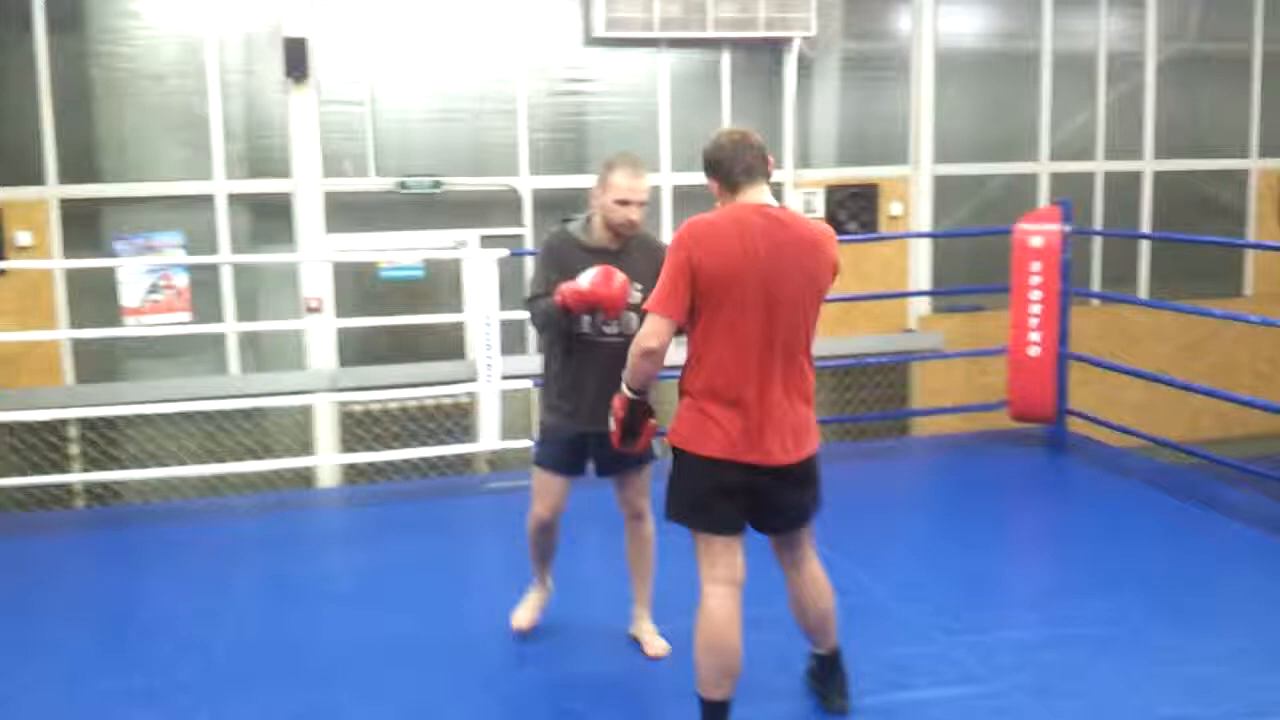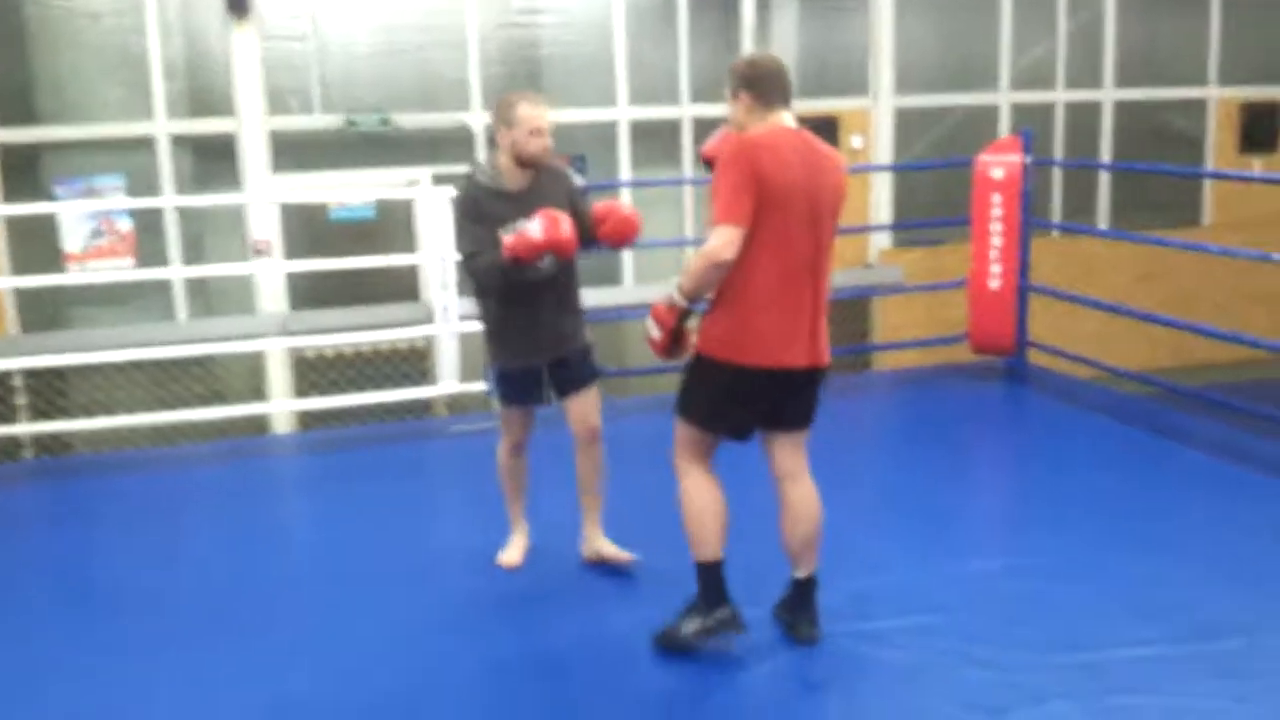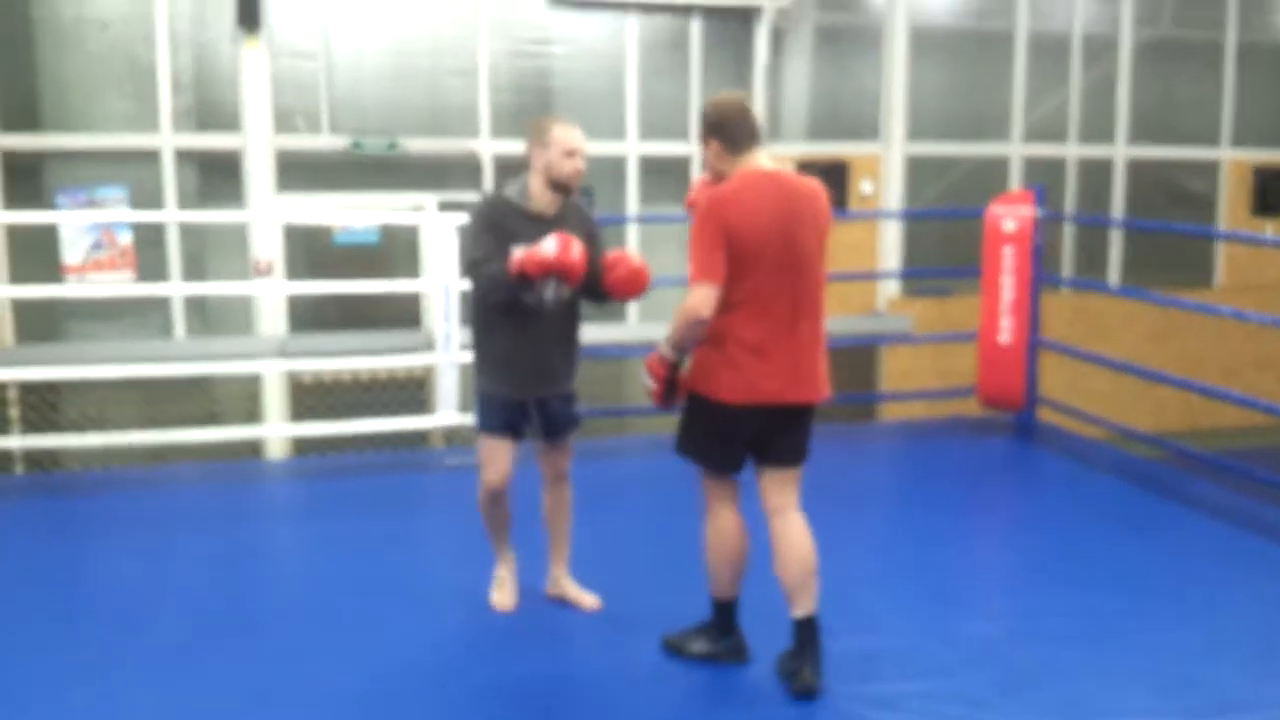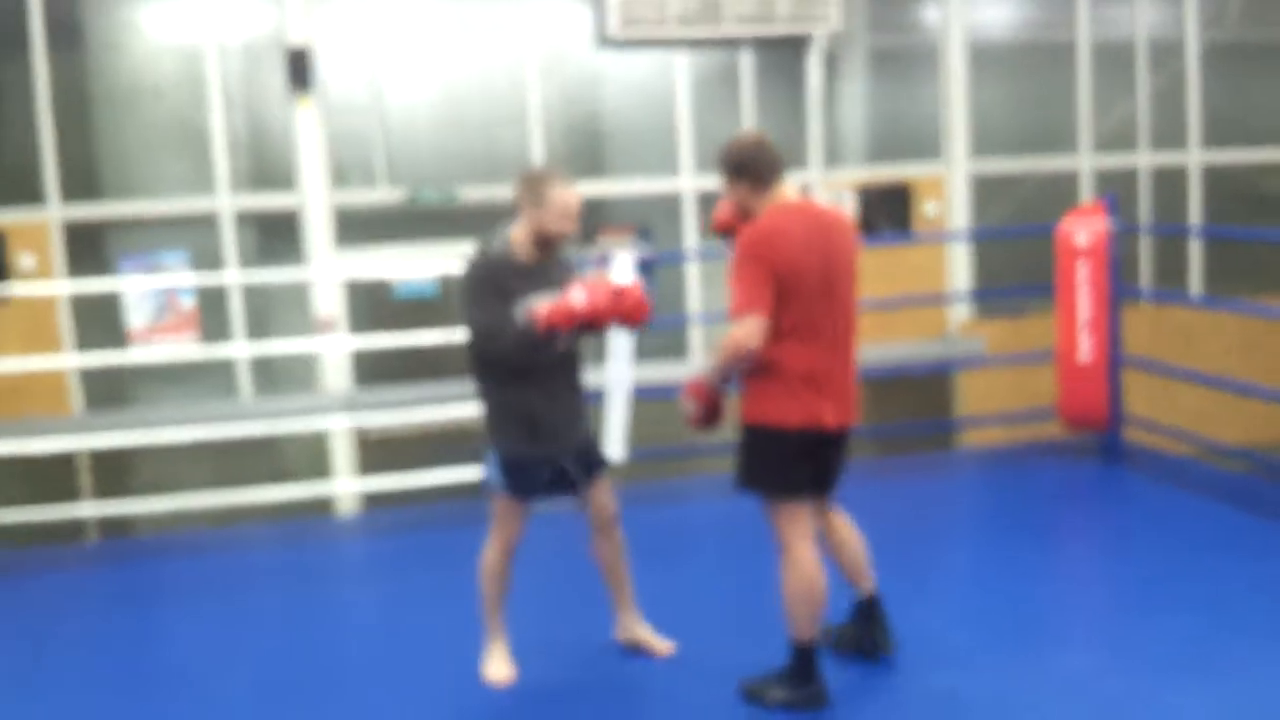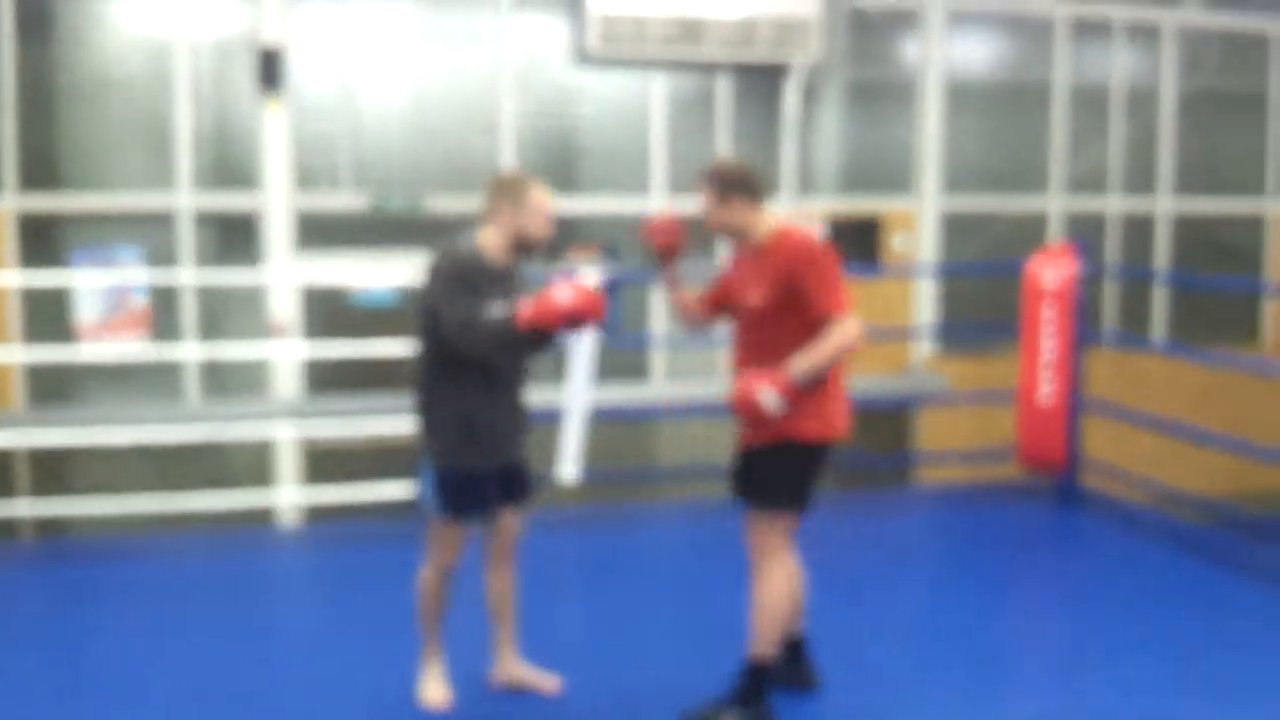
dt=0.5s
person 1, frame 1
left shoulder: (697, 236)
right shoulder: (820, 240)
left elbow: (652, 341)
left wrist: (630, 396)
left hip: (712, 436)
right hip: (790, 434)
left knee: (721, 583)
right knee: (799, 557)
person 1, frame 2
left shoulder: (745, 152)
right shoulder: (830, 162)
left elbow: (723, 251)
left wrist: (675, 305)
left hip: (736, 343)
right hip: (804, 345)
left knee: (691, 458)
right knee: (792, 472)
left ankle: (713, 601)
right ankle: (802, 605)
person 1, frame 3
left shoulder: (717, 204)
right shoulder: (813, 194)
left elbow: (699, 306)
left wrist: (668, 355)
left hip: (729, 380)
right hip: (797, 380)
left knee: (722, 503)
right knee: (784, 506)
left ankle: (724, 630)
right ankle: (806, 647)
person 1, frame 4
left shoulder: (758, 239)
right shoulder: (838, 223)
left elbow: (746, 338)
left wrist: (707, 385)
left hip: (780, 409)
right hip: (834, 401)
left knee: (795, 538)
right knee: (824, 509)
left ankle: (803, 676)
right ankle: (870, 620)
person 1, frame 5
left shoulder: (802, 250)
right shoulder: (746, 261)
left elbow: (848, 331)
right elbow: (695, 315)
left wrist: (782, 382)
right wrist: (668, 269)
left hip: (800, 427)
right hip: (765, 427)
left knee: (768, 553)
right knee: (772, 545)
right ankle: (793, 660)
person 2, frame 1
left shoulder: (652, 253)
right shoulder: (560, 247)
right elbow: (540, 317)
right wrist: (570, 297)
right hip: (567, 406)
left knee: (637, 512)
right knee: (544, 511)
left ankle: (642, 618)
right ankle: (539, 587)
person 2, frame 2
left shoulder: (558, 179)
right shoulder: (474, 199)
left elbow: (583, 232)
right elbow: (482, 273)
left wrist: (608, 227)
right wrist: (518, 250)
left hip: (566, 333)
right hip: (514, 341)
left knee: (590, 431)
right knee: (514, 439)
left ankle: (593, 536)
right ankle: (519, 531)
person 2, frame 3
left shoulder: (580, 220)
right shoulder: (494, 213)
left elbow: (594, 286)
right elbow: (485, 284)
left wrist: (619, 279)
right wrist: (525, 265)
left hip: (555, 373)
right hip: (501, 372)
left knee: (558, 474)
right knee: (495, 479)
left ankle: (560, 576)
right ankle: (504, 561)
person 2, frame 4
left shoulder: (554, 262)
right shoulder: (486, 272)
right elbow: (499, 347)
left wrist: (610, 309)
right wrist: (551, 316)
left hip: (568, 419)
right hip: (518, 429)
left knee: (606, 517)
right knee: (505, 538)
left ankle: (630, 623)
right ankle: (495, 643)
person 2, frame 5
left shoulder: (506, 272)
right shoulder: (454, 270)
right elbow: (472, 342)
left wrist: (559, 318)
right wrist: (536, 313)
left hip: (501, 438)
right hip: (455, 442)
left knee: (504, 545)
right knee: (443, 557)
left ankle: (506, 661)
right ankle: (432, 661)
